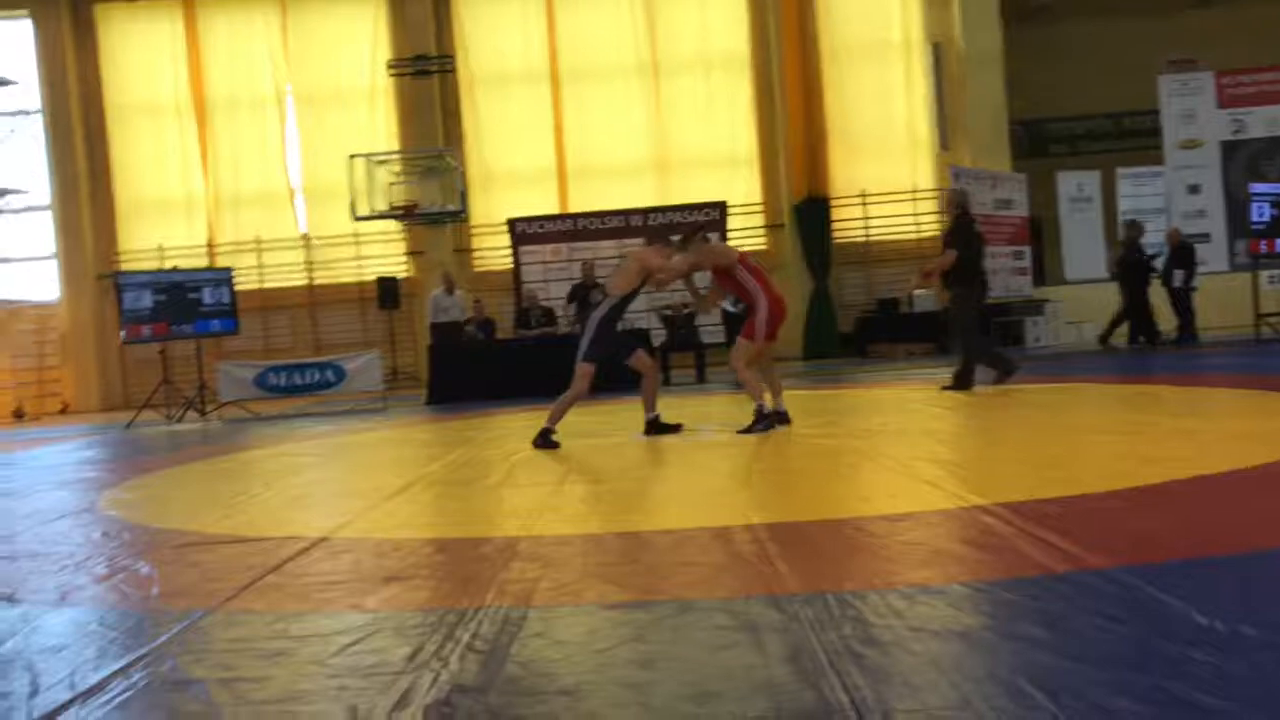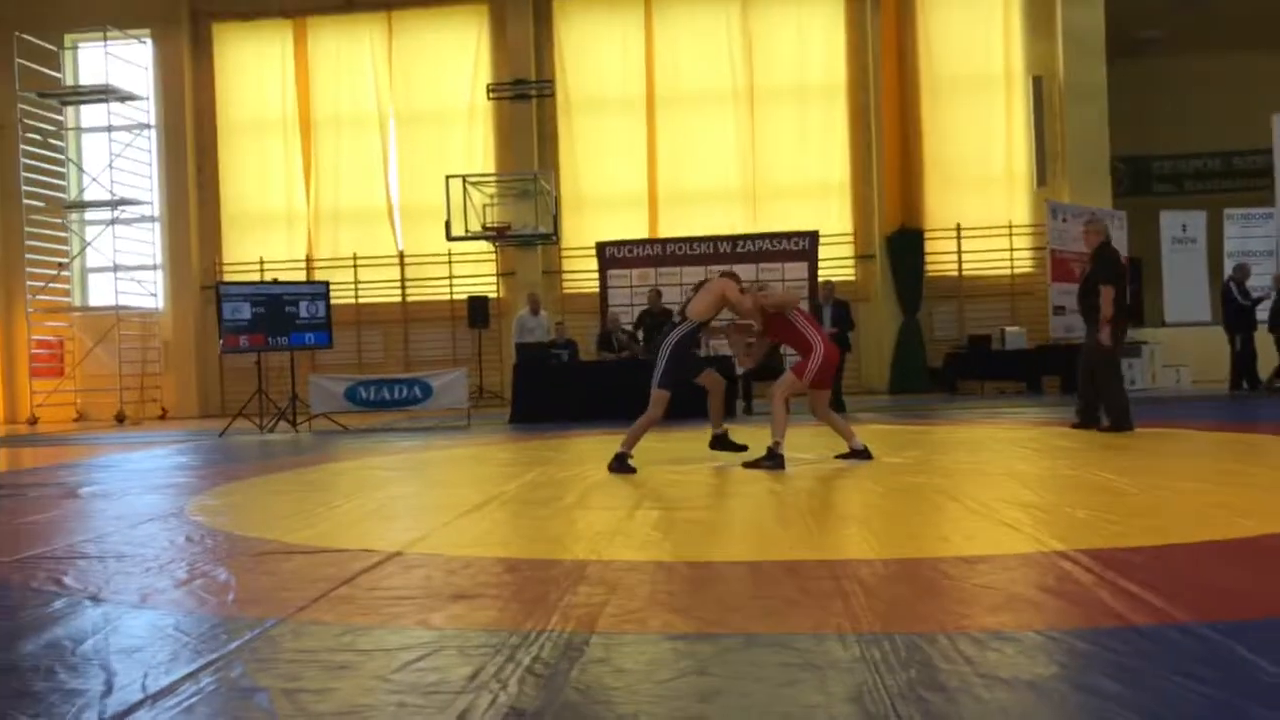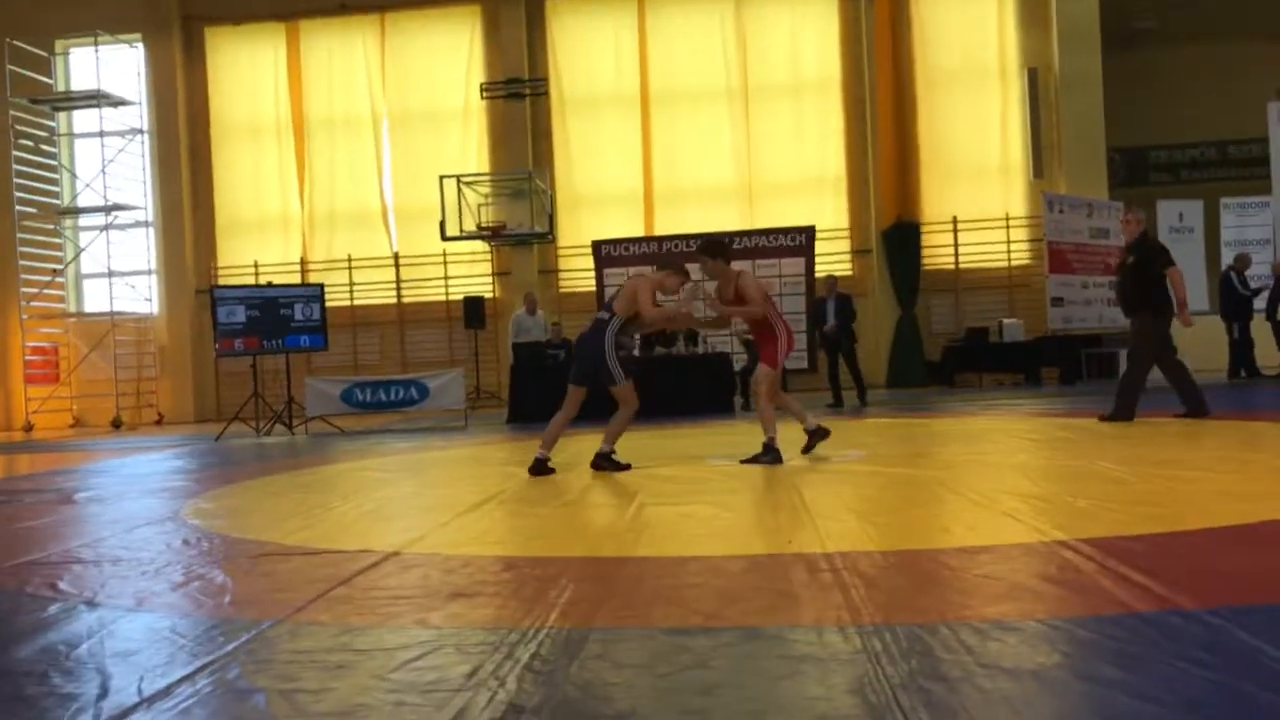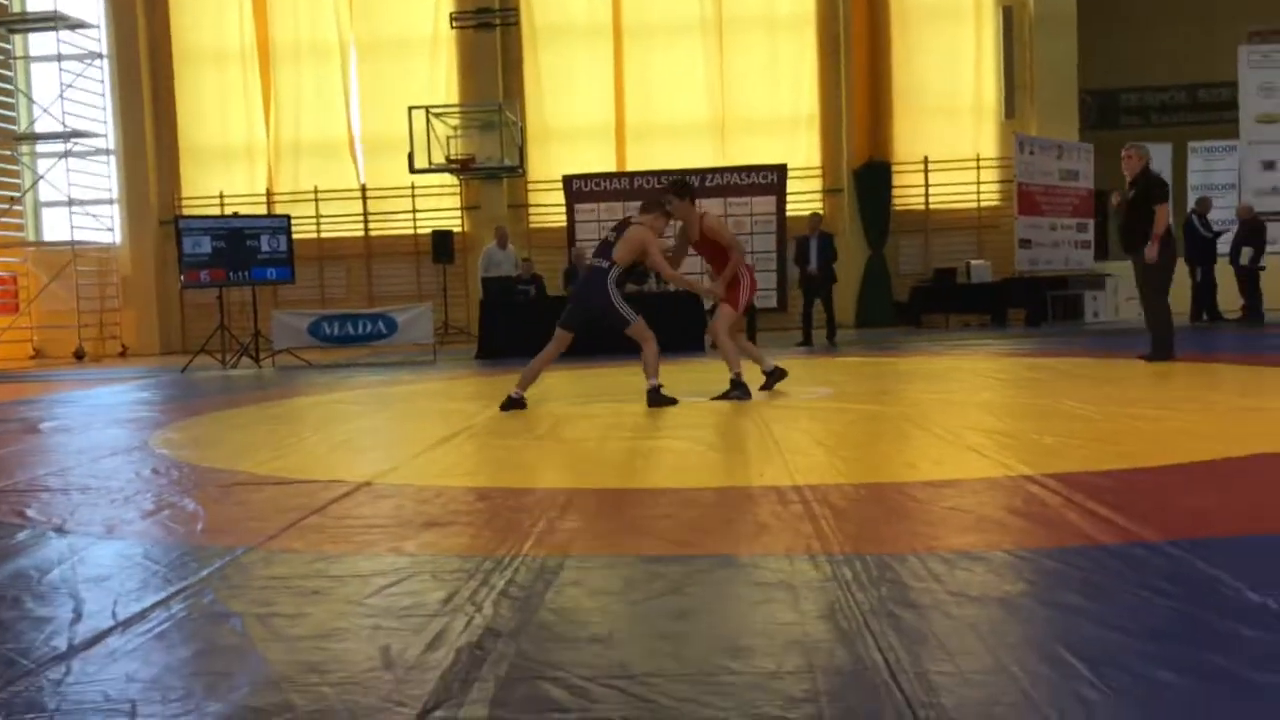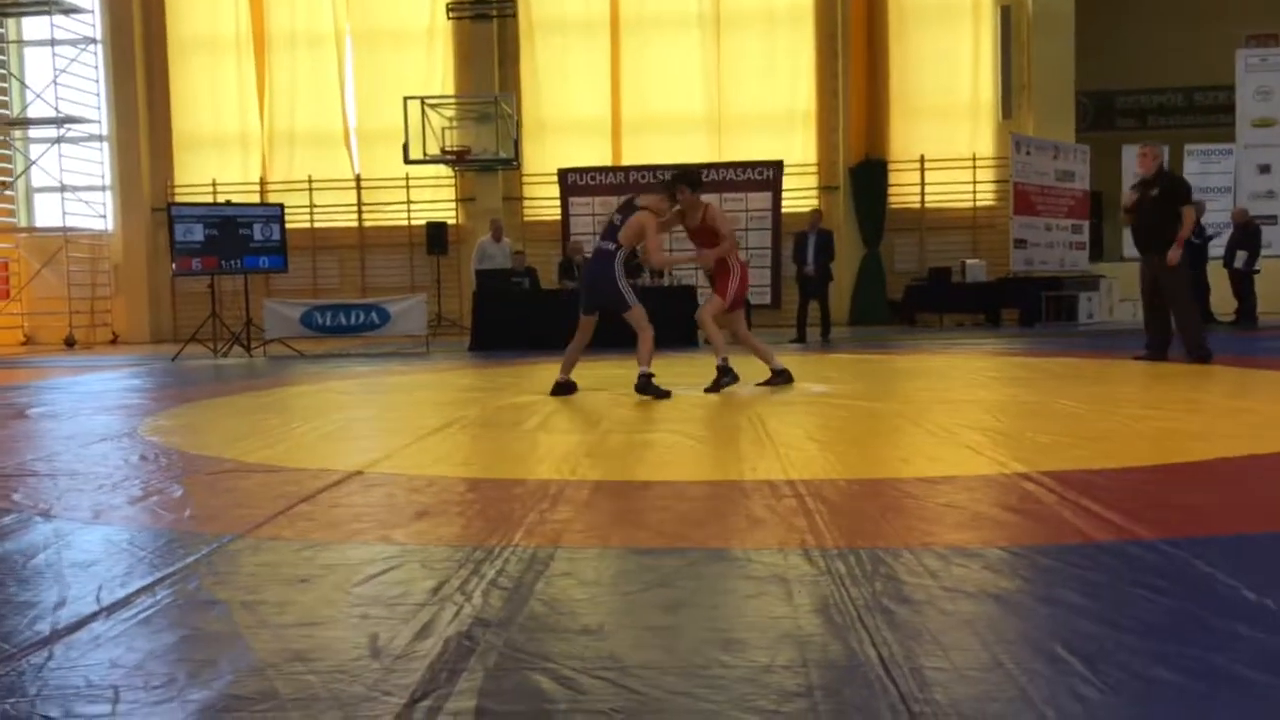
dt=0.5s
person 1, frame 1
left shoulder: (958, 227)
right shoulder: (971, 226)
left elbow: (950, 258)
left wrist: (929, 271)
right wrist: (938, 271)
left hip: (963, 287)
right hip: (974, 285)
left knee: (966, 332)
right knee: (970, 333)
left ankle: (1003, 365)
right ankle: (962, 379)
person 1, frame 2
left shoulder: (1106, 258)
right shoulder: (1101, 257)
left elbow: (1107, 292)
left wrist: (1105, 326)
left hip: (1106, 324)
right hip: (1100, 324)
left knee: (1107, 372)
right knee: (1087, 369)
left ankle: (1120, 420)
right ankle: (1088, 417)
person 1, frame 3
left shoulder: (1151, 247)
right shoulder: (1131, 250)
left elbow: (1174, 274)
left wrist: (1182, 307)
right wrist: (1118, 269)
left hip: (1151, 314)
right hip: (1143, 315)
left knee: (1137, 362)
right knee: (1167, 361)
left ankle: (1123, 410)
right ankle: (1196, 404)
person 1, frame 4
left shoulder: (1152, 182)
right shoulder: (1134, 185)
left elbow: (1163, 212)
left wrist: (1153, 243)
right wrist: (1119, 205)
left hip: (1155, 251)
right hip: (1140, 252)
left knee: (1153, 298)
right knee: (1151, 299)
left ankle: (1162, 348)
right ankle: (1162, 348)
person 1, frame 5
left shoulder: (1173, 182)
right shoulder: (1137, 188)
left elbow: (1189, 215)
right elbow: (1129, 222)
left wrist: (1178, 246)
right wrist: (1127, 207)
left hip: (1170, 254)
right hip: (1149, 256)
left knee: (1181, 301)
right knee: (1152, 304)
left ankle: (1198, 349)
right ankle: (1156, 348)
person 2, frame 1
left shoulder: (642, 264)
right shoulder: (641, 257)
left elbow: (659, 281)
right elbow: (672, 270)
left hip: (610, 328)
right hip: (597, 326)
left knee: (650, 368)
right knee: (580, 387)
left ankle: (652, 422)
right ankle: (544, 432)
person 2, frame 2
left shoulder: (709, 288)
right shoulder: (727, 283)
right elbow: (745, 308)
left hip: (681, 348)
right hip: (670, 347)
left knee: (717, 384)
right knee: (655, 411)
left ankle: (719, 437)
right ankle: (620, 457)
person 2, frame 3
left shoulder: (641, 285)
right shoulder: (645, 283)
left elbow: (636, 325)
right elbow: (648, 316)
left wrist: (674, 321)
right wrist: (678, 310)
left hip: (587, 342)
right hip: (603, 342)
left knee: (569, 408)
right knee: (629, 404)
left ankle: (540, 460)
right ankle: (603, 455)
person 2, frame 4
left shoulder: (621, 226)
right shoulder: (644, 234)
right elbow: (667, 273)
right wrist: (703, 289)
left hip: (582, 288)
right hip: (603, 290)
left knee: (553, 348)
right knee: (647, 339)
left ankle: (515, 396)
right ankle: (654, 392)
person 2, frame 5
left shoulder: (626, 203)
right shoulder: (648, 219)
right elbow: (656, 261)
right wrist: (693, 257)
left hip: (591, 271)
right hip: (611, 273)
left knee: (584, 332)
right knee: (645, 329)
left ankle: (562, 381)
right ankle: (644, 379)
person 3, frame 1
left shoulder: (717, 250)
right shoulder: (718, 274)
right elbow: (705, 307)
right wrist: (688, 283)
left hip: (765, 307)
right hip: (772, 307)
left knee: (737, 362)
right knee: (762, 363)
left ankle: (763, 415)
right ankle: (779, 412)
person 3, frame 2
left shoulder: (766, 302)
right shoulder: (765, 330)
left elbow: (794, 300)
right elbow: (748, 362)
left wrist: (761, 297)
left hip: (819, 352)
right hip: (823, 355)
left knee: (777, 393)
right knee: (820, 410)
left ankle: (776, 454)
right ankle: (859, 449)
person 3, frame 3
left shoulder: (745, 280)
right shoulder: (722, 287)
left elbow: (759, 310)
right elbow: (725, 321)
left wrist: (724, 309)
left hip: (778, 337)
right hip: (766, 339)
left knee: (760, 389)
right knee: (771, 393)
left ankle: (771, 449)
right ankle: (813, 428)
person 3, frame 4
left shoulder: (709, 222)
right shoulder: (685, 231)
left elbow: (738, 249)
right elbow: (674, 262)
left wrist: (721, 282)
left hip: (741, 280)
right hip: (729, 282)
left knee: (717, 328)
right knee: (732, 335)
left ankle: (738, 385)
right ankle: (772, 369)
person 3, frame 5
left shoulder: (712, 212)
right shoulder: (681, 215)
left elbow: (733, 241)
left wrist: (714, 253)
left hip: (733, 273)
right hip: (722, 276)
left knee: (704, 315)
right knee: (740, 333)
left ankle: (725, 369)
right ankle: (780, 371)
